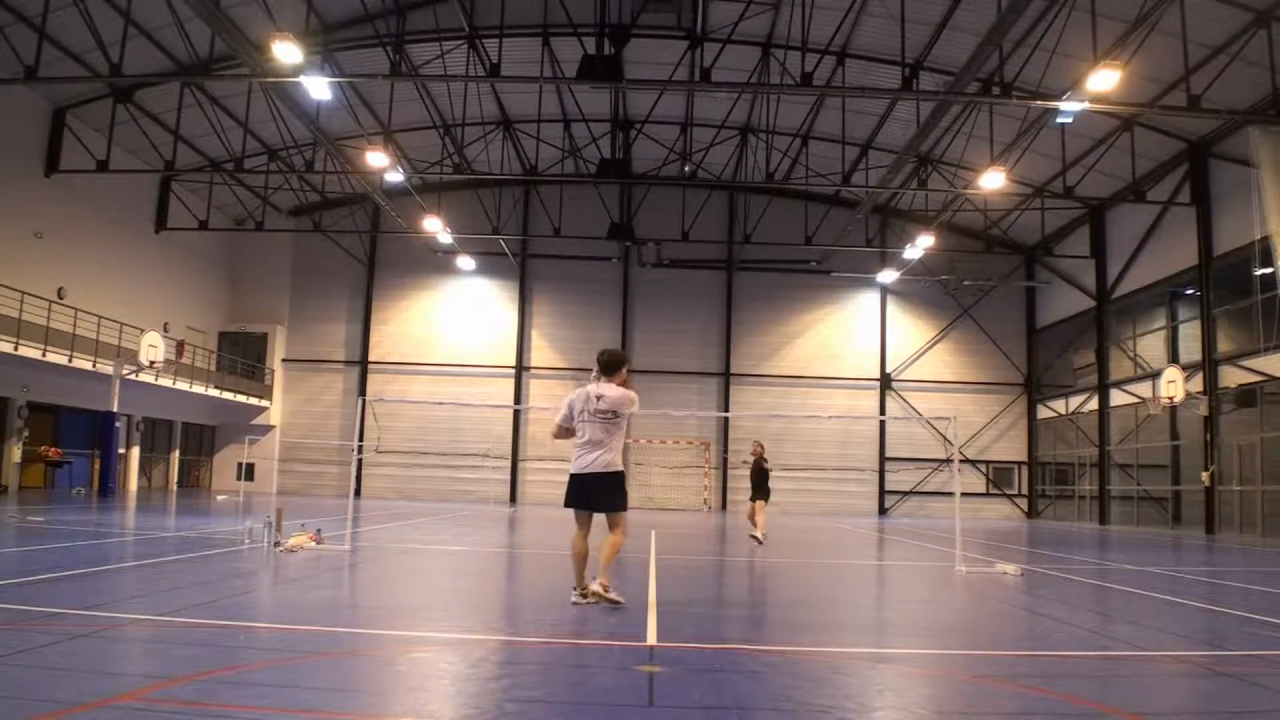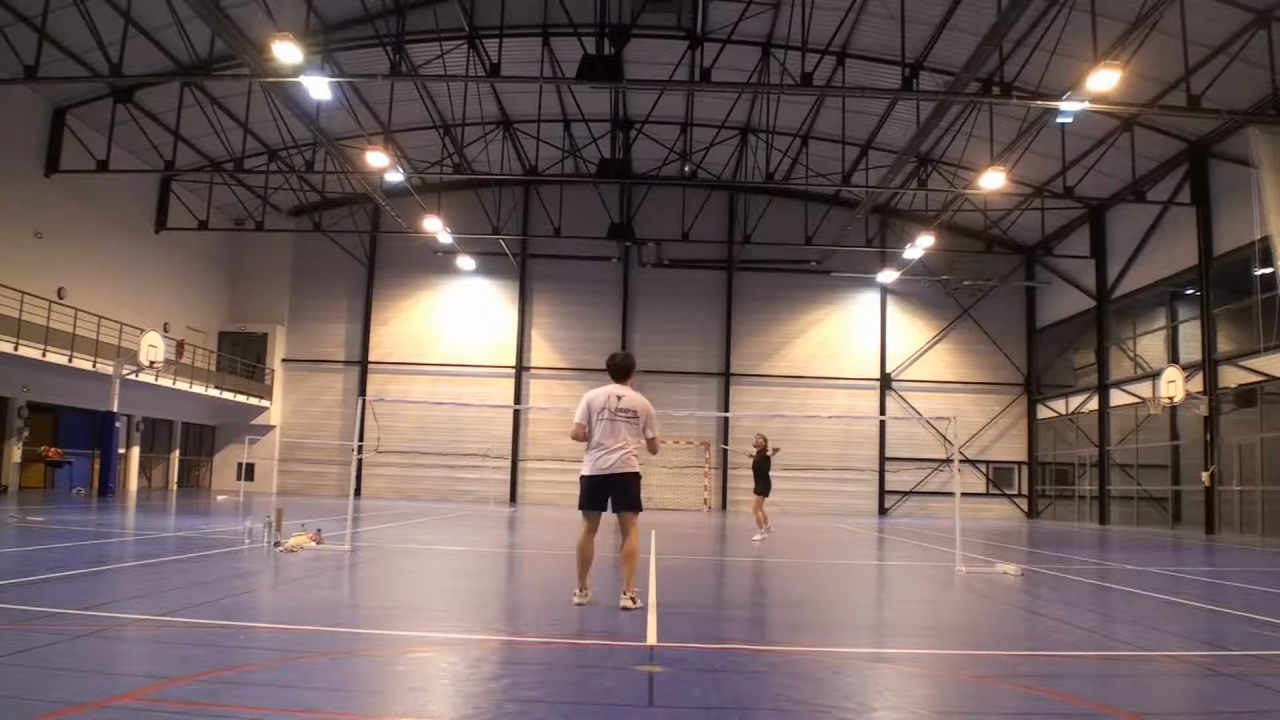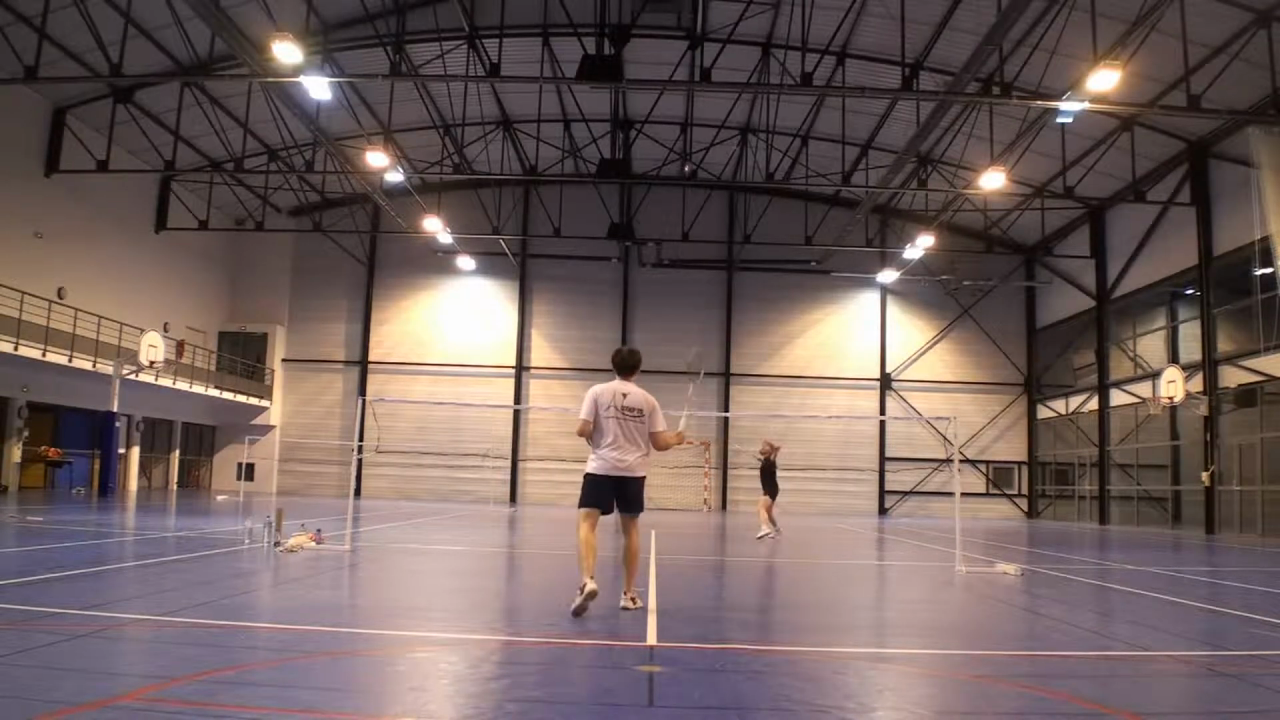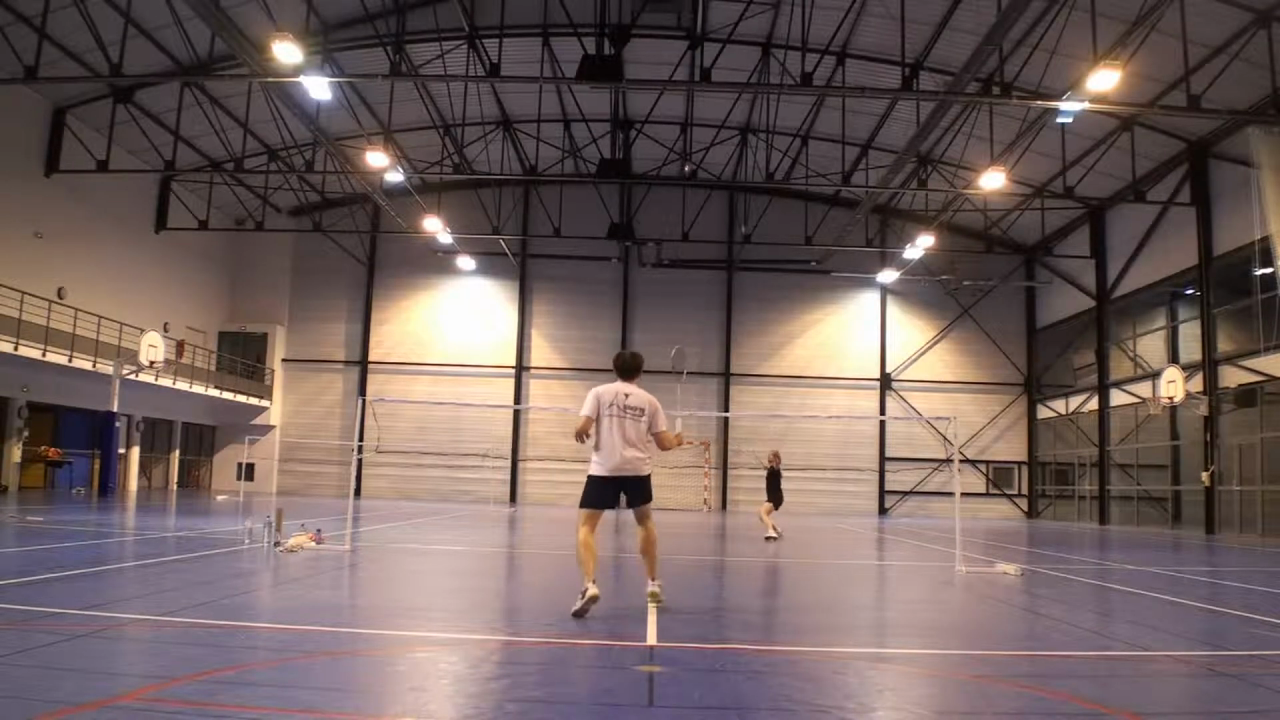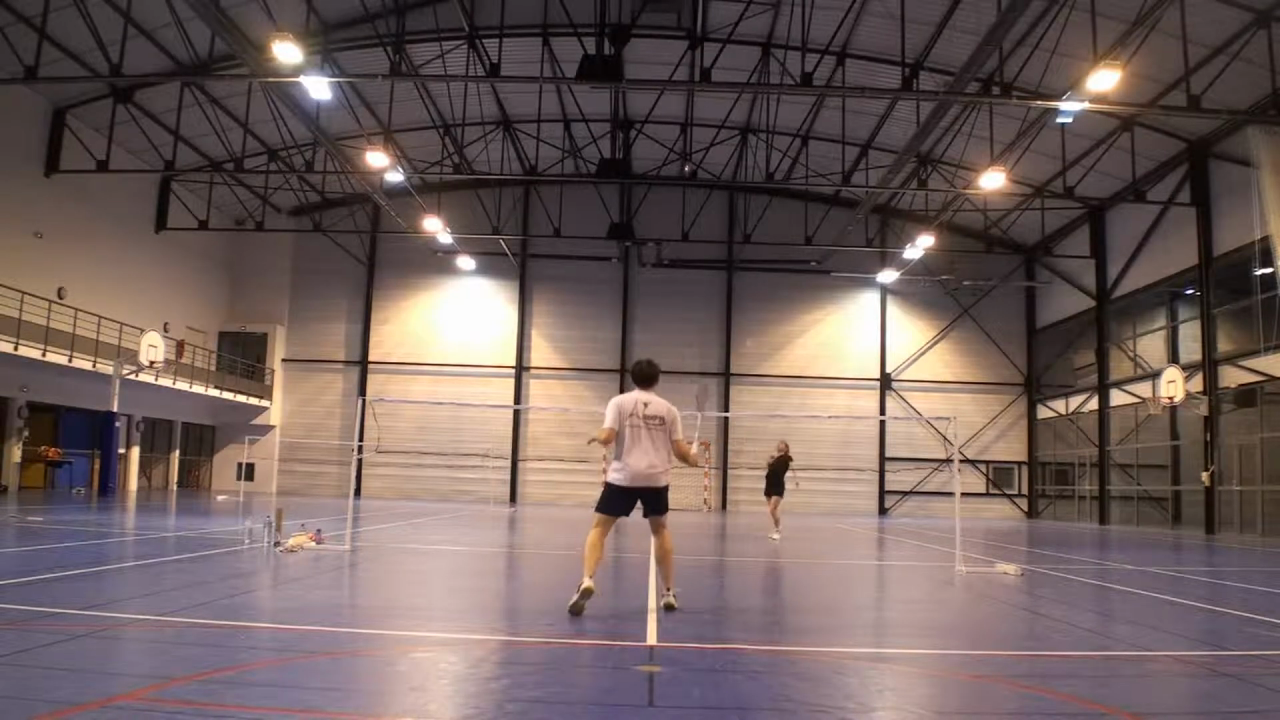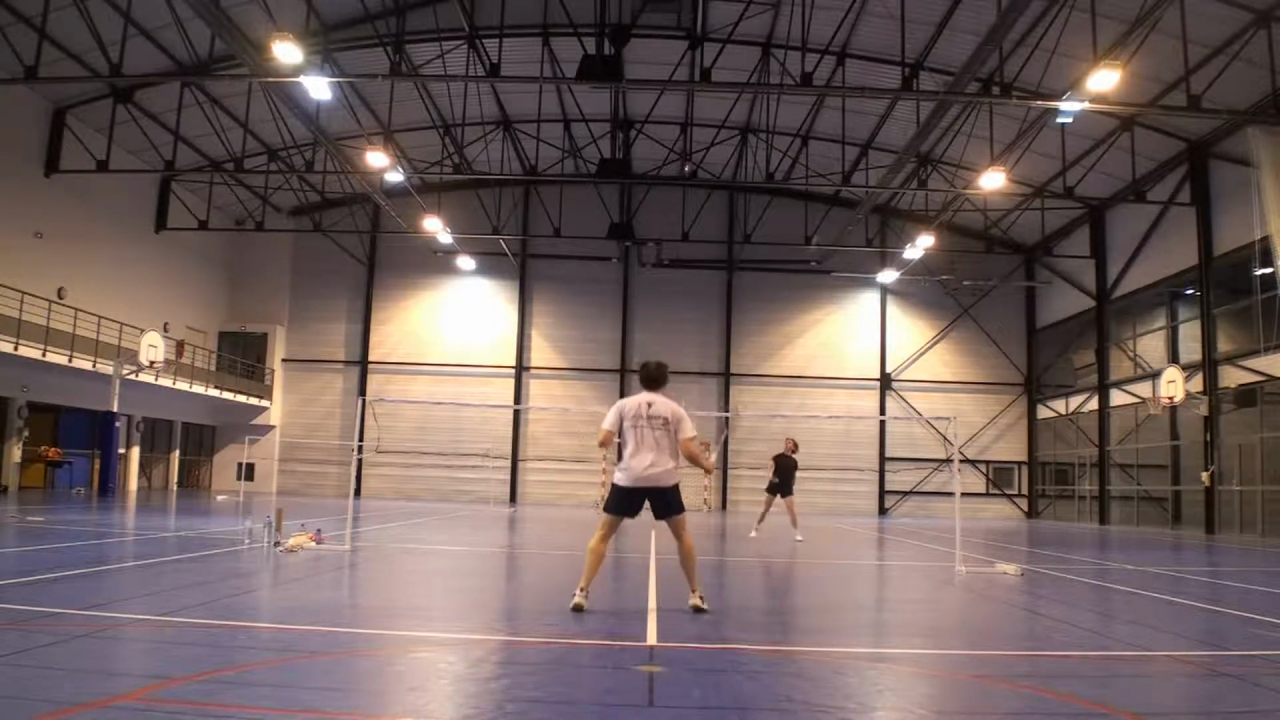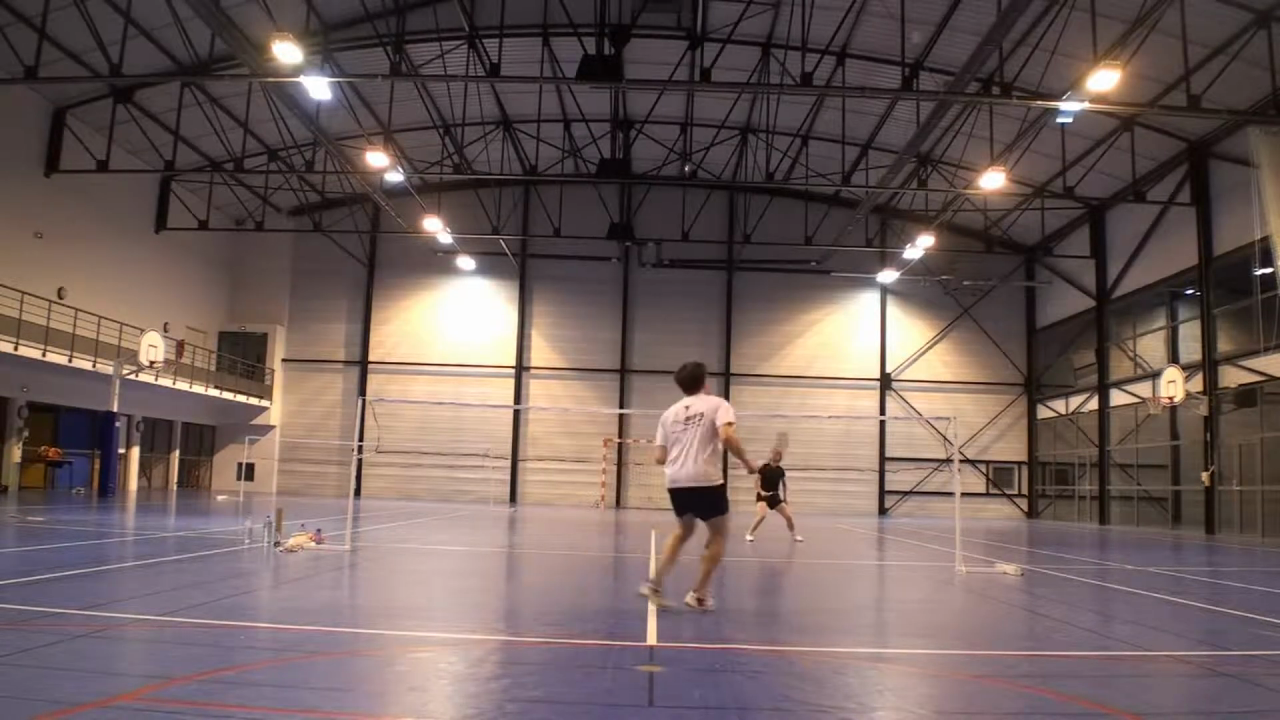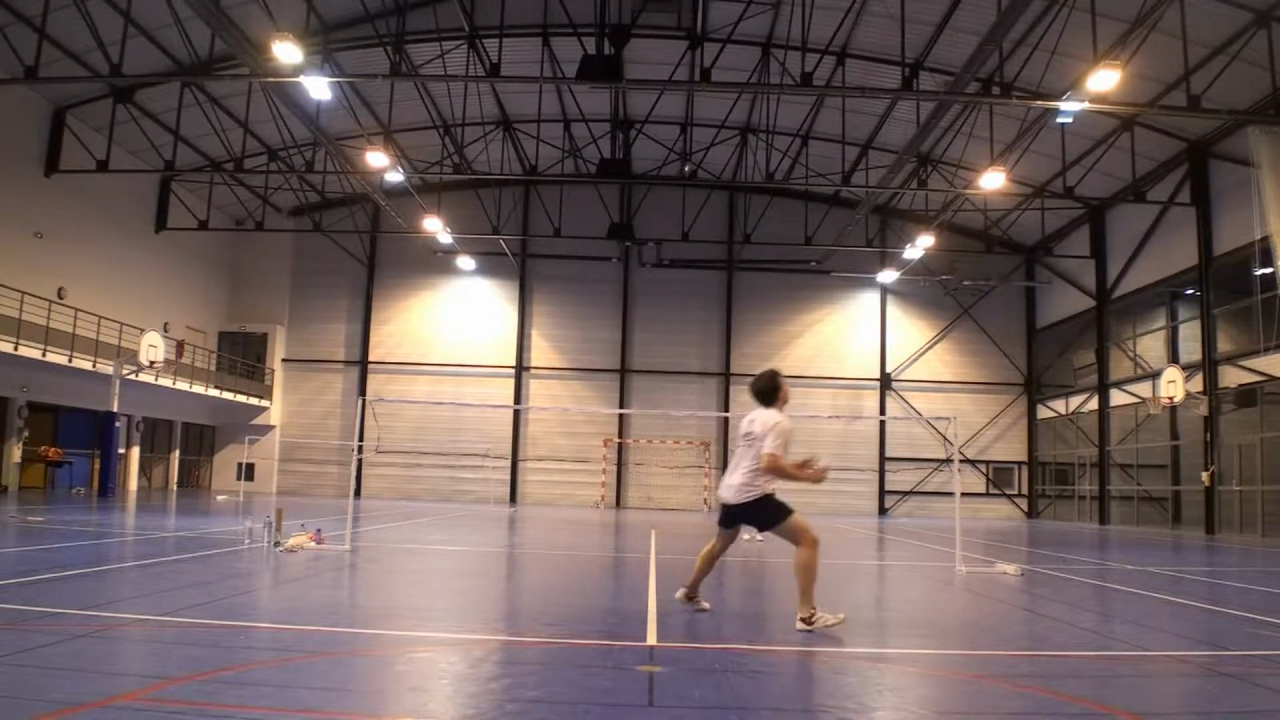
dt=0.3s
person 1, frame 1
left shoulder: (577, 395)
right shoulder: (626, 397)
left elbow: (557, 433)
right wrist: (617, 383)
left hip: (580, 470)
right hip: (609, 470)
left knee: (582, 529)
right knee: (617, 529)
left ankle: (581, 589)
right ankle: (601, 581)
person 1, frame 2
left shoulder: (592, 396)
right shoulder: (643, 404)
left elbow: (576, 434)
right elbow: (654, 449)
left hip: (594, 470)
right hip: (626, 471)
left knee: (588, 529)
right knee: (629, 533)
left ankle: (581, 590)
right ankle: (628, 593)
person 1, frame 3
left shoulder: (598, 392)
right shoulder: (648, 400)
left elbow: (582, 430)
right elbow: (660, 444)
right wrist: (676, 439)
left hip: (600, 469)
right hip: (633, 471)
left knee: (586, 526)
right knee: (630, 533)
left ankle: (587, 582)
right ankle: (629, 594)
person 1, frame 4
left shoulder: (599, 393)
right shoulder: (649, 401)
left elbow: (582, 427)
right elbow: (664, 444)
left wrist: (579, 433)
right wrist: (677, 440)
left hip: (604, 470)
right hip: (637, 470)
left knee: (586, 527)
right knee: (645, 523)
left ankle: (589, 586)
right ankle: (653, 583)
person 1, frame 5
left shoulder: (620, 402)
right shoulder: (669, 410)
left elbow: (607, 438)
right elbow: (681, 451)
left wrist: (595, 438)
right wrist: (692, 460)
left hip: (622, 477)
right hip: (656, 479)
left knee: (598, 530)
right knee: (661, 531)
left ankle: (587, 582)
right ankle: (668, 593)
person 1, frame 6
left shoulder: (624, 405)
right shoulder: (675, 410)
left elbow: (604, 441)
right elbow: (689, 451)
left wrist: (611, 440)
right wrist: (706, 465)
left hip: (628, 478)
right hip: (664, 480)
left knee: (604, 533)
right knee: (681, 533)
left ankle: (582, 592)
right ankle: (695, 594)
person 1, frame 7
left shoulder: (669, 413)
right shoulder: (717, 405)
left elbow: (660, 457)
right elbow: (728, 436)
right wrist: (747, 463)
left hip: (675, 480)
right hip: (704, 480)
left knee: (684, 530)
right knee: (718, 535)
left ankle: (655, 583)
right ankle: (698, 593)
person 1, frame 8
left shoulder: (751, 419)
right shoulder: (778, 422)
right elbow: (771, 464)
left wrist: (795, 467)
right wrist: (807, 477)
left hip: (730, 493)
right hip: (753, 495)
left knee: (722, 542)
right knee: (808, 540)
left ankle: (689, 593)
right ankle: (807, 614)
